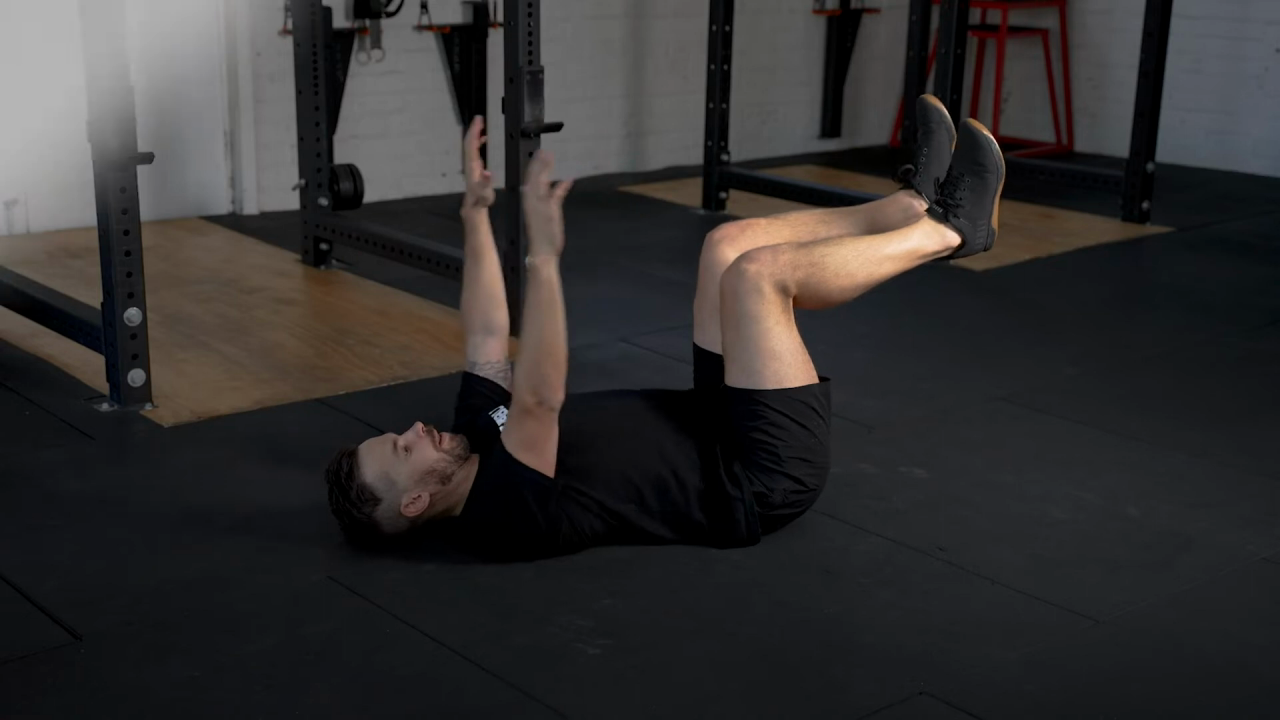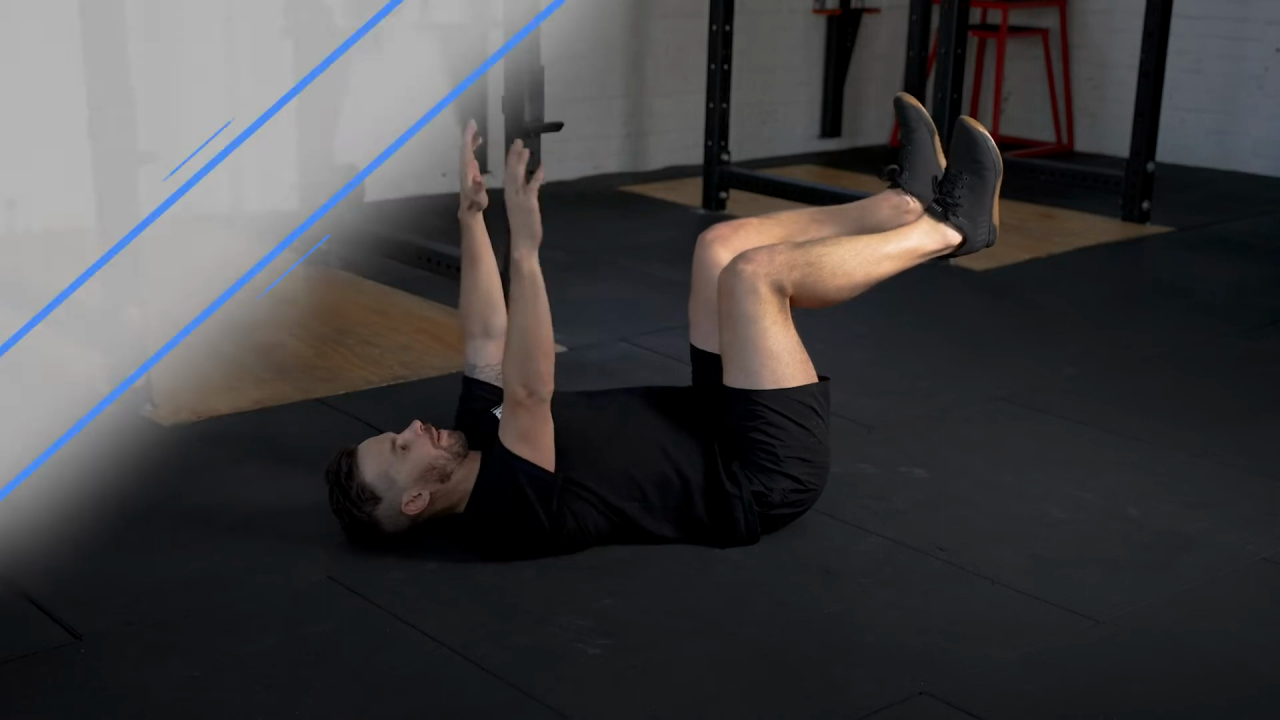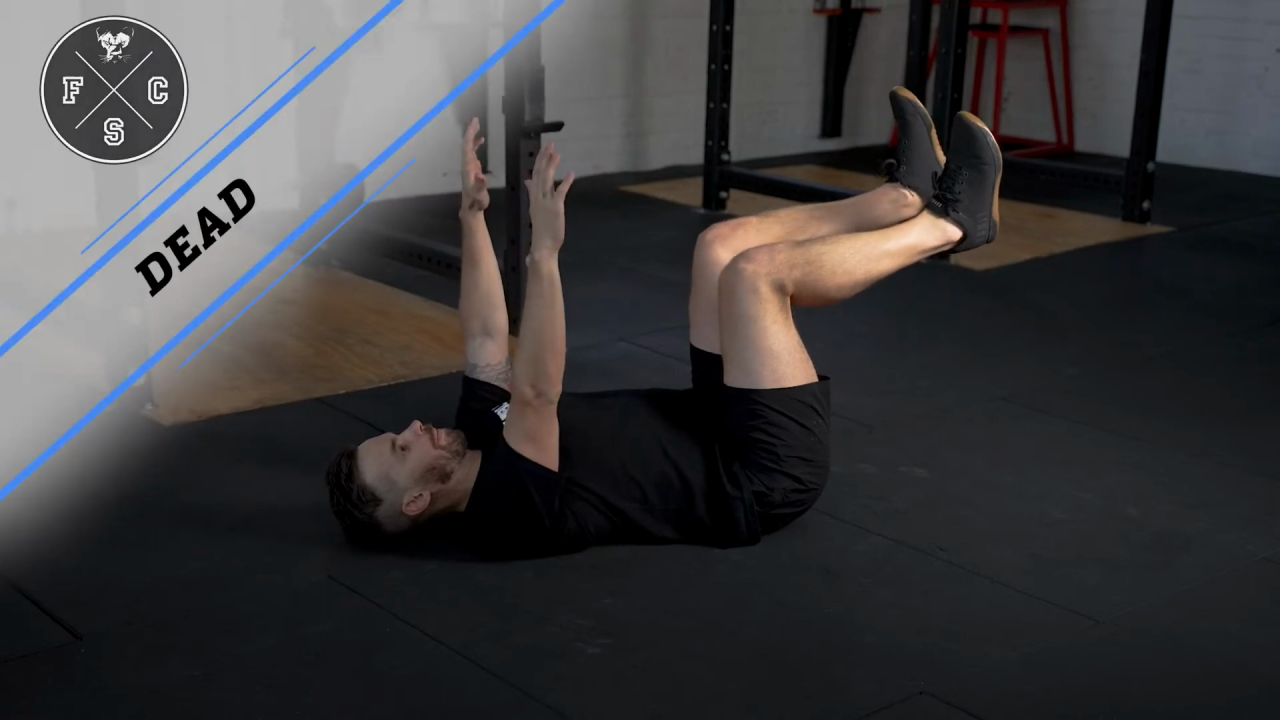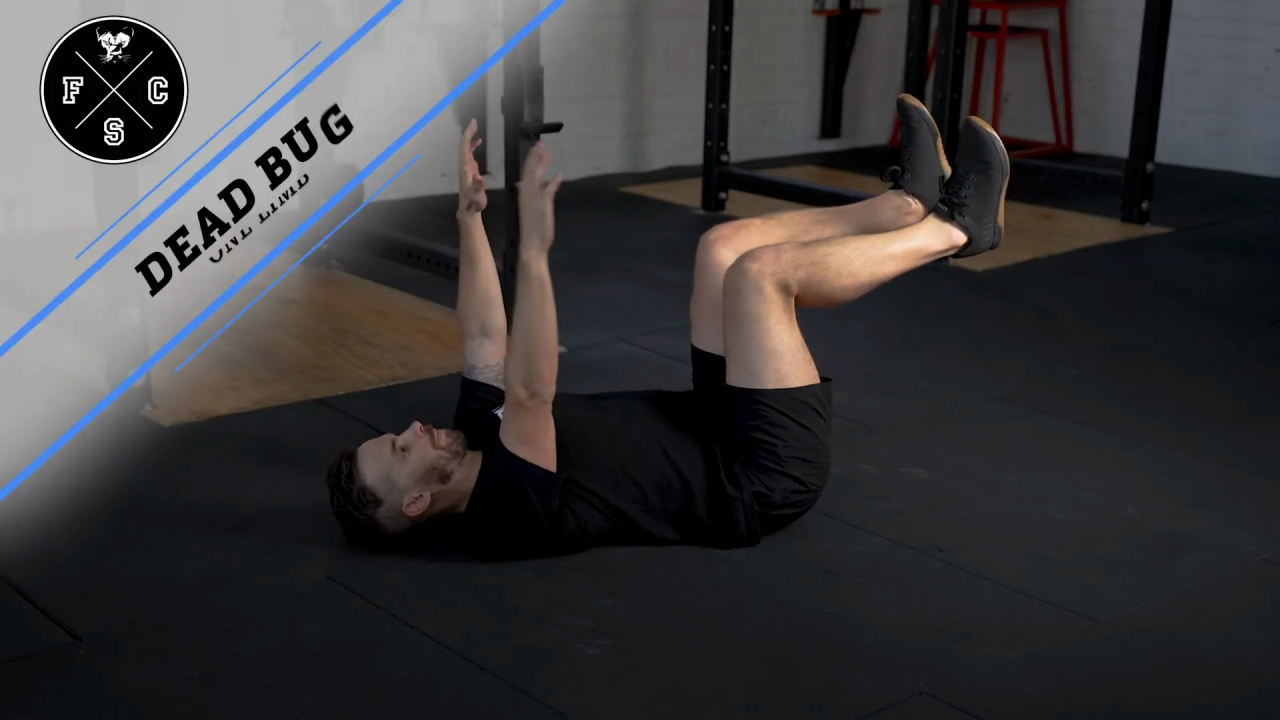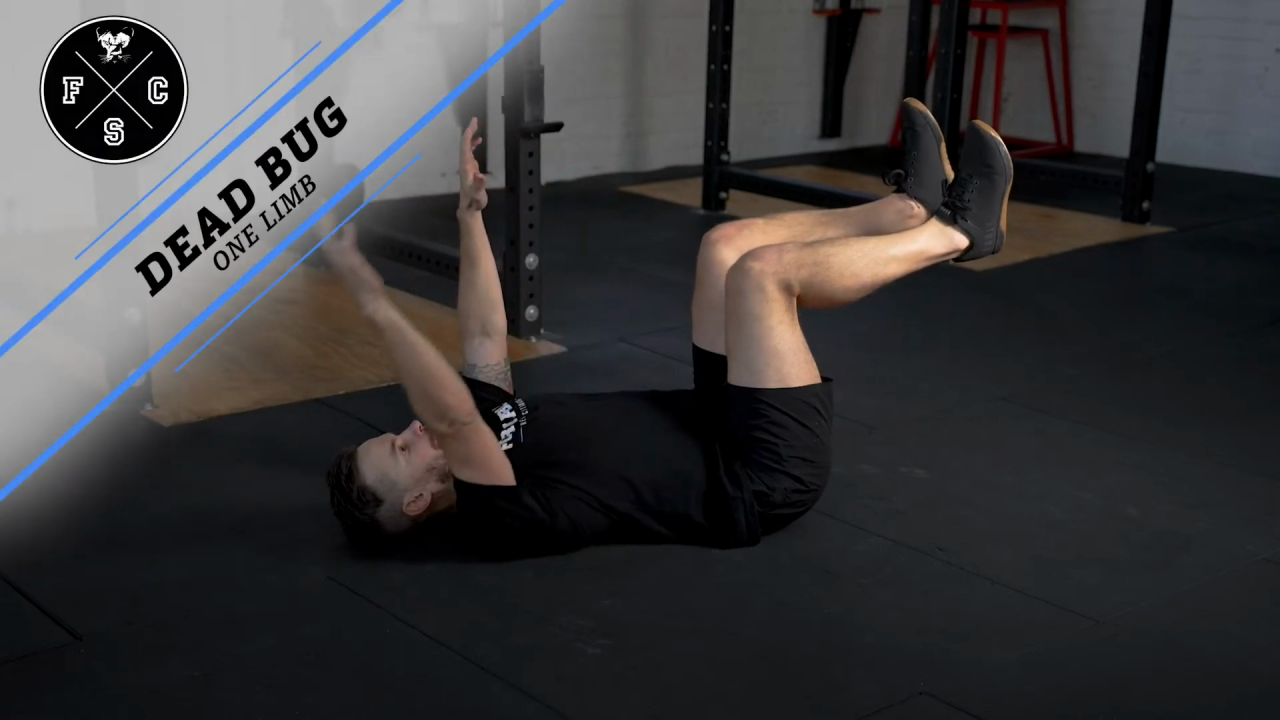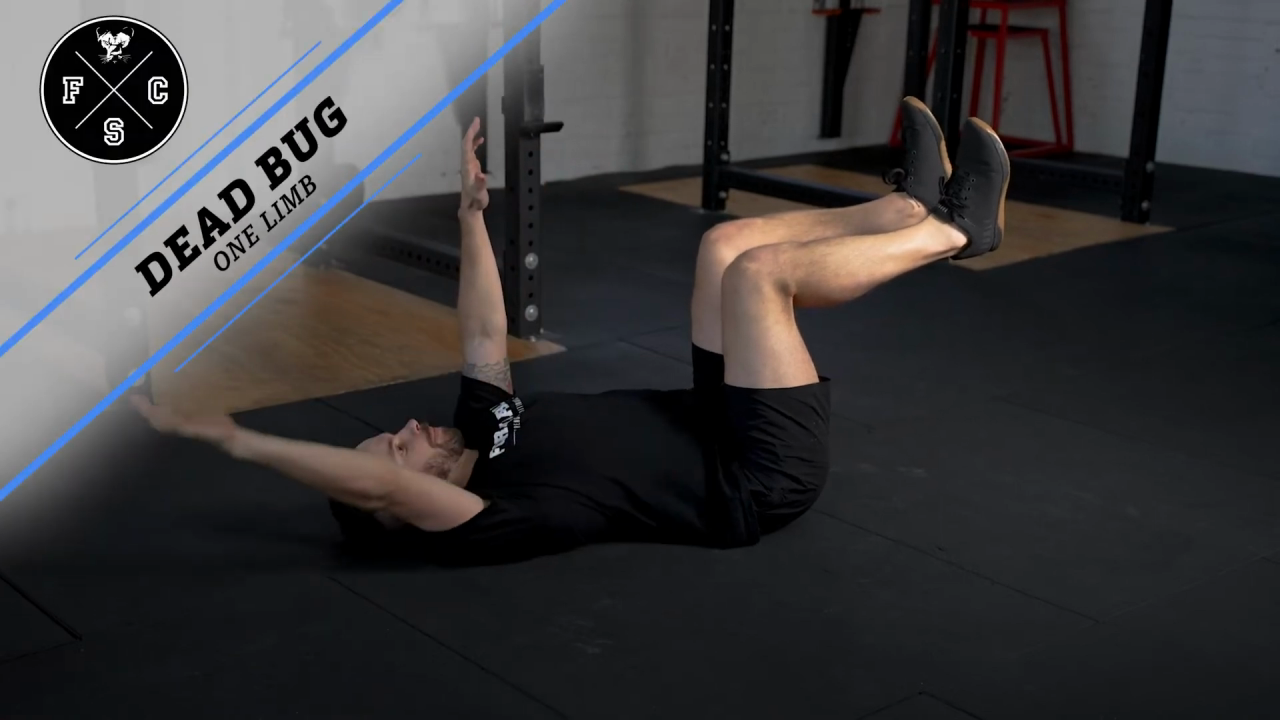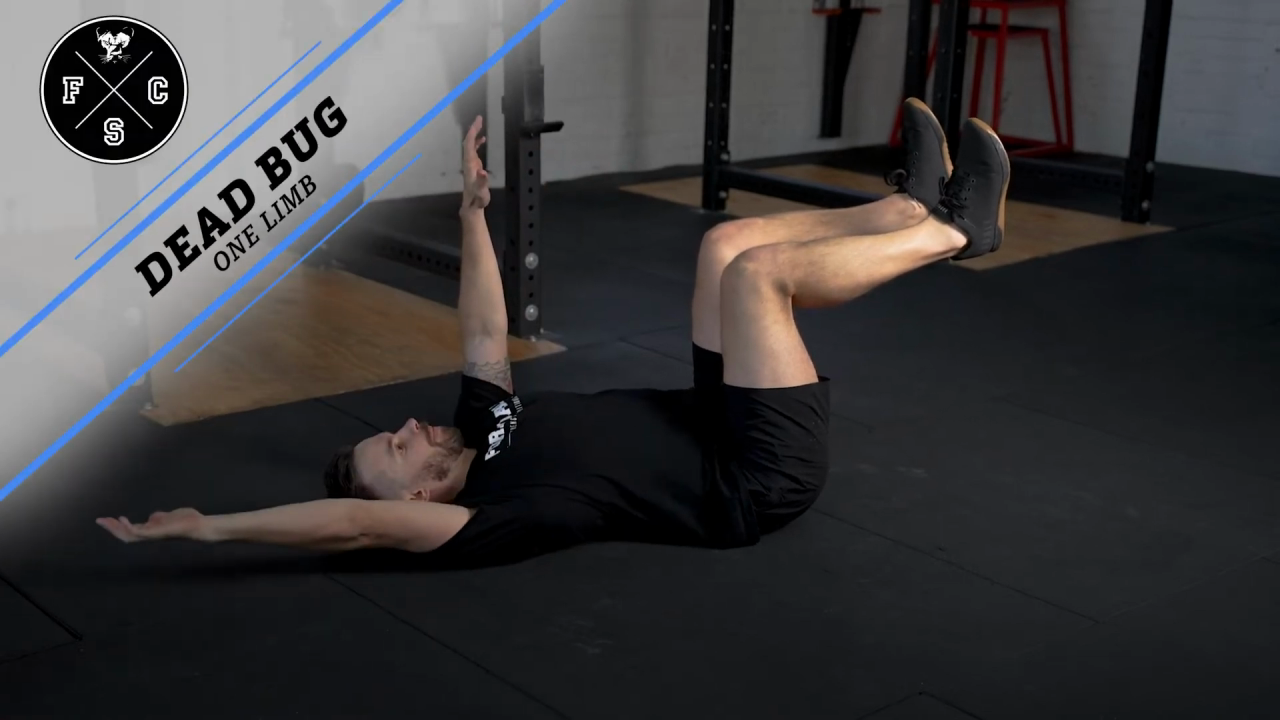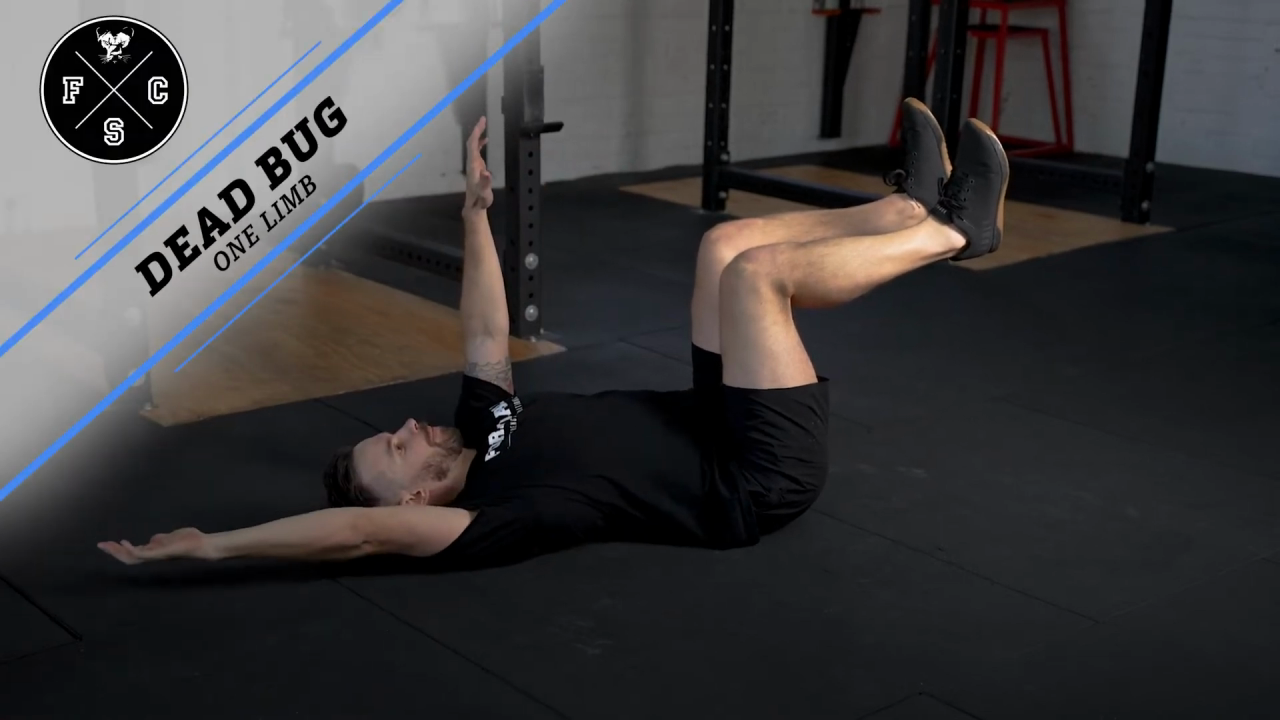
dt=0.4s
person 1, frame 1
left shoulder: (478, 439)
right shoulder: (501, 516)
left elbow: (486, 335)
right elbow: (537, 399)
left wrist: (476, 213)
right wrist: (543, 255)
left hip: (719, 432)
right hip: (762, 476)
left knee: (732, 244)
right knee: (760, 272)
left ankle: (916, 205)
right ankle: (951, 230)
person 1, frame 2
left shoulder: (478, 440)
right shoulder: (504, 515)
left elbow: (486, 339)
right elbow: (528, 393)
left wrist: (471, 218)
right wrist: (524, 250)
left hip: (719, 433)
right hip: (763, 475)
left knee: (723, 246)
right knee: (756, 272)
left ankle: (910, 201)
right ankle: (949, 228)
person 1, frame 3
left shoulder: (480, 437)
right shoulder: (505, 514)
left elbow: (485, 338)
right elbow: (535, 394)
left wrist: (471, 215)
right wrist: (544, 252)
left hip: (718, 430)
right hip: (762, 475)
left knee: (723, 245)
right knee: (758, 271)
left ankle: (908, 196)
right ankle: (950, 224)
person 1, frame 4
left shoulder: (479, 437)
right shoulder: (502, 516)
left elbow: (484, 339)
right elbow: (532, 393)
left wrist: (469, 217)
right wrist: (532, 253)
left hip: (717, 432)
right hip: (760, 477)
left knee: (726, 246)
right knee: (762, 271)
left ankle: (914, 203)
right ankle: (956, 227)
person 1, frame 5
left shoulder: (493, 428)
right shoulder: (497, 521)
left elbow: (483, 338)
right elbow: (451, 420)
left wrist: (470, 214)
right wrist: (375, 307)
left hip: (719, 429)
right hip: (758, 478)
left knee: (727, 245)
right knee: (762, 271)
left ankle: (916, 206)
right ankle: (959, 233)
person 1, frame 6
left shoulder: (484, 429)
right shoulder: (497, 513)
left elbow: (486, 337)
right elbow: (381, 490)
left wrist: (471, 214)
right wrist: (242, 439)
left hip: (714, 426)
right hip: (759, 479)
left knee: (728, 243)
right knee: (757, 271)
left ankle: (912, 208)
right ankle: (954, 230)
person 1, frame 7
left shoulder: (481, 430)
right shoulder: (492, 517)
left elbow: (485, 335)
right elbow: (357, 524)
left wrist: (472, 211)
right wrist: (211, 525)
left hip: (717, 428)
right hip: (760, 479)
left knee: (727, 244)
right knee: (758, 271)
left ankle: (915, 207)
right ankle: (955, 231)
person 1, frame 8
left shoulder: (483, 428)
right shoulder: (496, 515)
left elbow: (487, 335)
right elbow: (363, 532)
left wrist: (474, 211)
right wrist: (211, 543)
left hip: (713, 427)
right hip: (760, 478)
left knee: (727, 244)
right knee: (756, 270)
left ankle: (914, 210)
right ankle: (955, 232)
